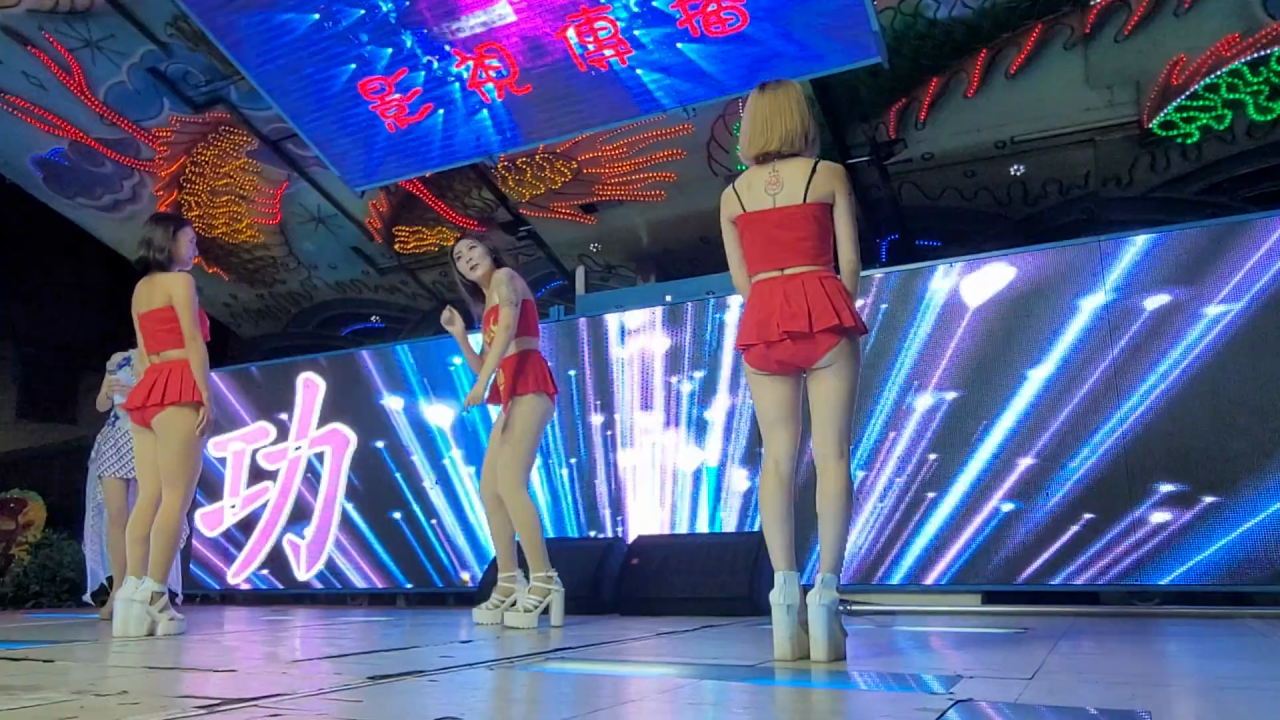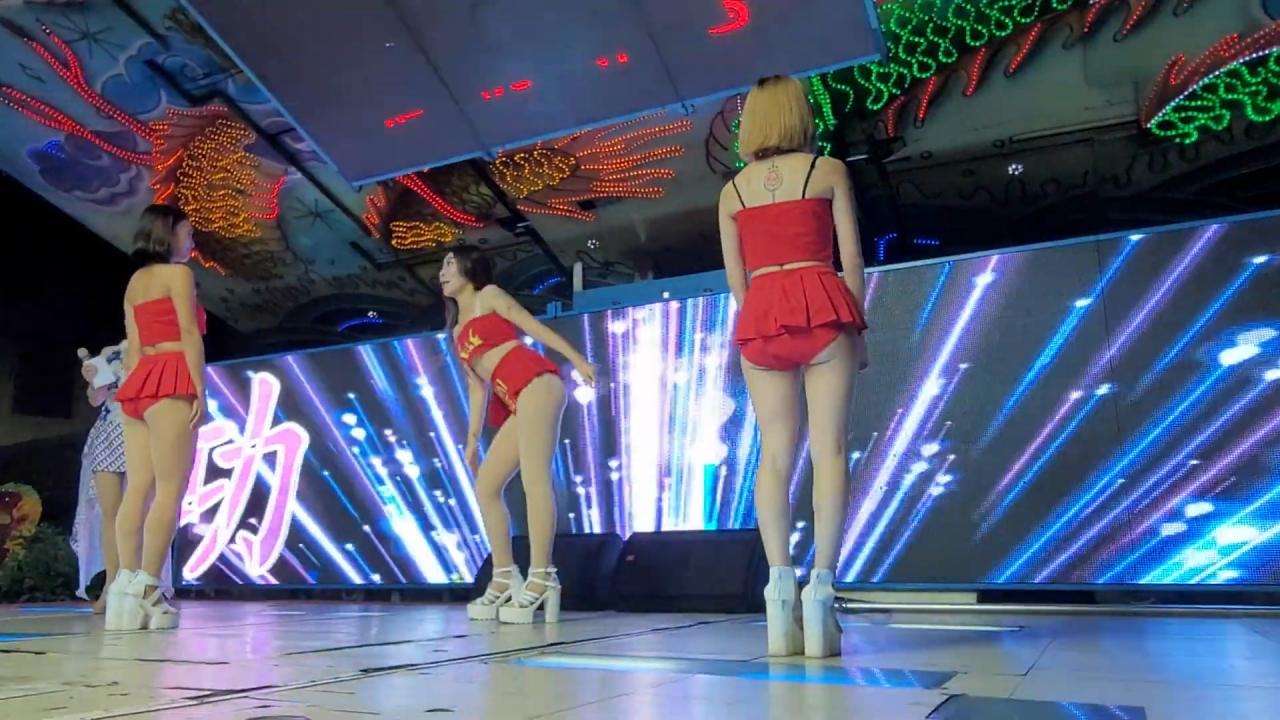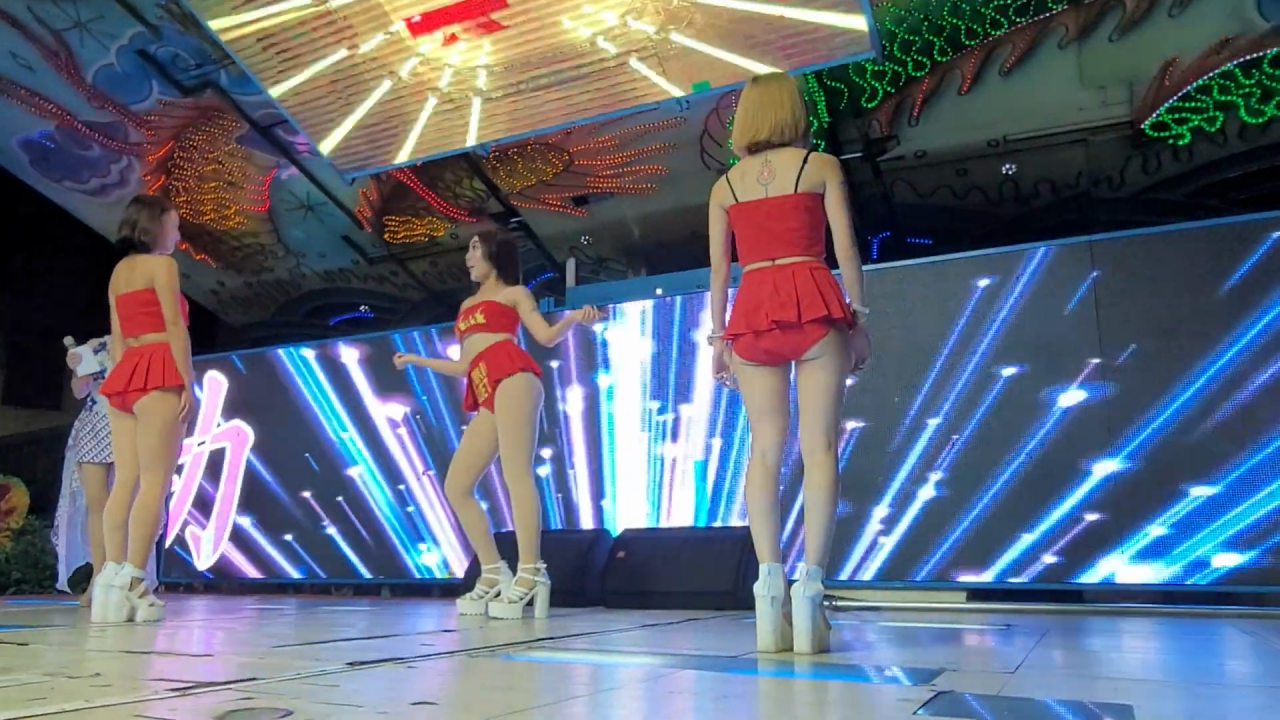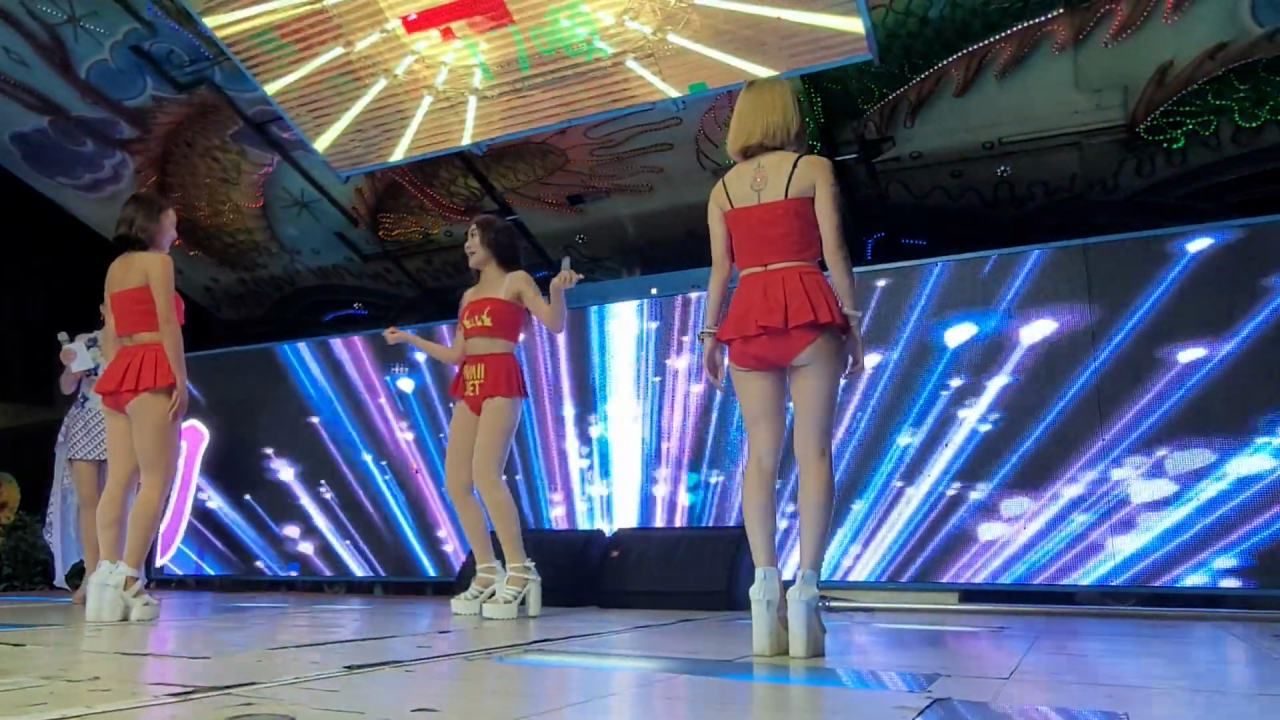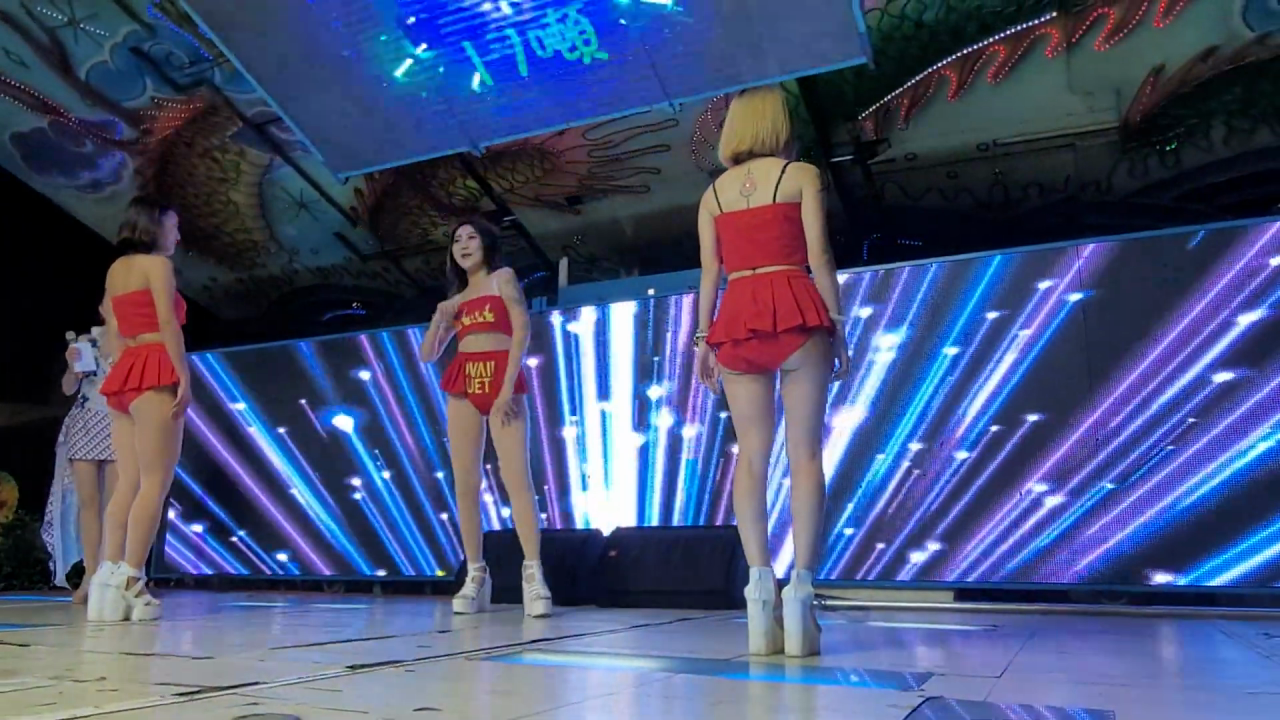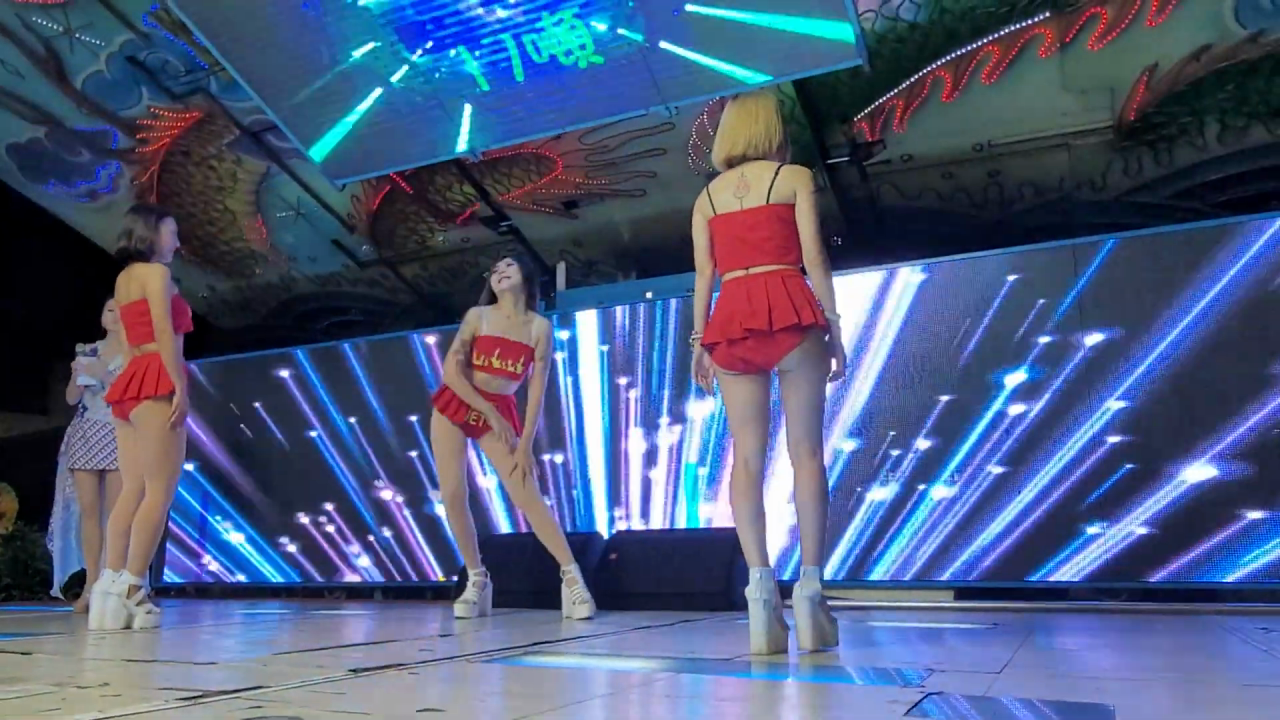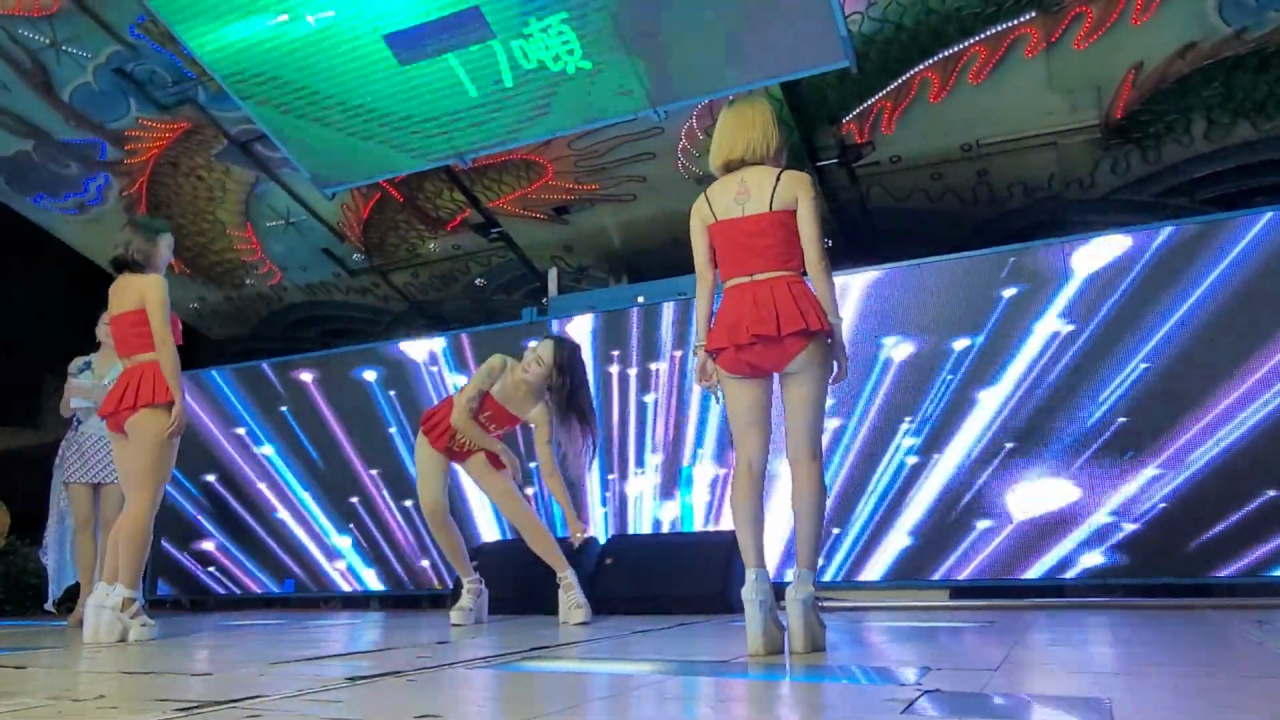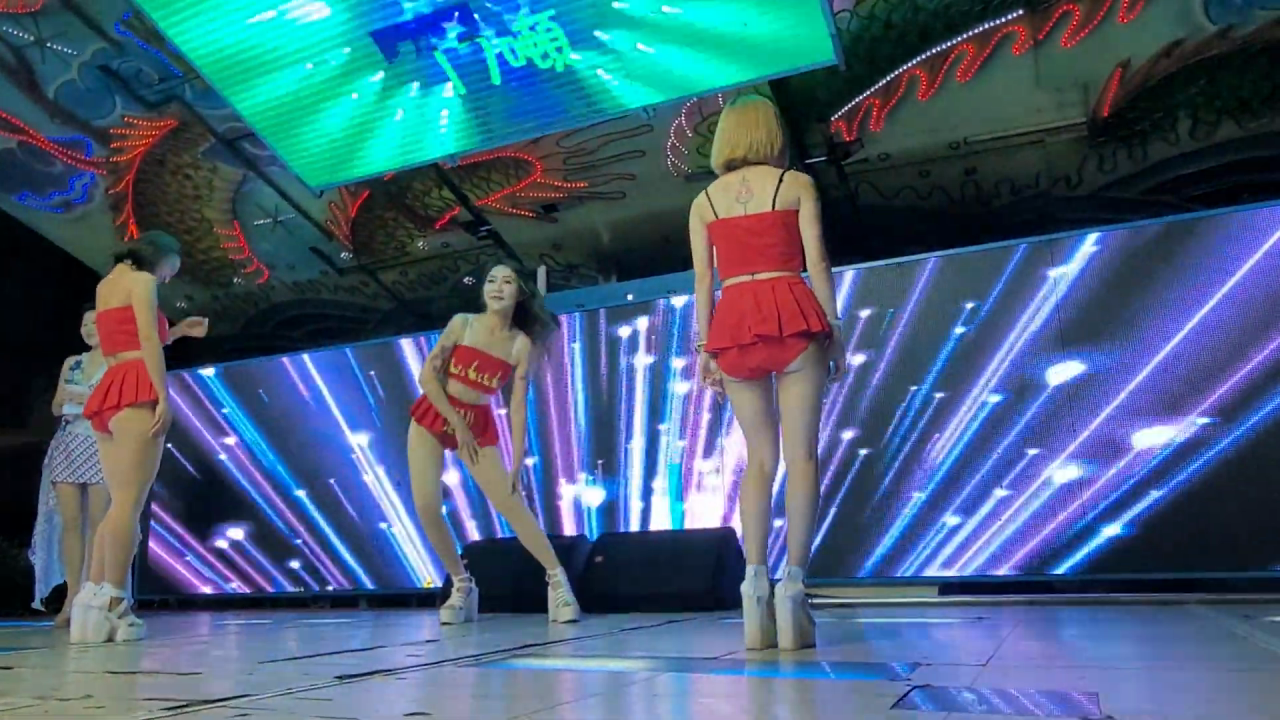
dt=0.5s
person 1, frame 1
left shoulder: (732, 193)
right shoulder: (829, 174)
left elbow: (741, 277)
right elbow: (849, 259)
left hip: (763, 322)
right hip: (822, 313)
left knee: (778, 458)
right knee: (832, 454)
left ankle: (785, 595)
right ankle: (825, 592)
person 1, frame 2
left shoulder: (732, 190)
right shoulder: (829, 170)
left elbow: (735, 274)
right elbow: (851, 256)
right wrist: (857, 323)
left hip: (760, 317)
right hip: (821, 310)
left knee: (775, 454)
right knee: (828, 449)
left ankle: (781, 589)
right ankle: (821, 587)
person 1, frame 3
left shoulder: (725, 184)
right shoulder: (821, 166)
left elbow: (718, 267)
right elbow: (846, 248)
left wrist: (719, 335)
right wrist: (858, 319)
left hip: (752, 312)
right hip: (813, 305)
left knee: (764, 450)
right knee: (818, 446)
left ankle: (770, 585)
right ankle: (811, 583)
person 1, frame 4
left shoulder: (723, 186)
right shoulder: (815, 168)
left elbow: (720, 267)
right elbow: (834, 251)
left wrist: (709, 334)
right wrist: (853, 321)
left hip: (749, 316)
right hip: (806, 310)
left knee: (761, 455)
right knee: (812, 453)
left ankle: (766, 590)
right ankle: (805, 589)
person 1, frame 5
left shoulder: (713, 192)
right shoulder: (802, 175)
left elbow: (710, 272)
right elbow: (819, 257)
left wrist: (703, 339)
right wrist: (837, 323)
left hip: (737, 320)
right hip: (795, 312)
left knee: (751, 457)
right knee: (803, 454)
left ankle: (761, 590)
right ankle: (800, 586)
person 1, frame 6
left shoulder: (707, 195)
right shoulder: (795, 177)
left elbow: (704, 273)
right elbow: (814, 258)
left wrist: (699, 340)
right wrist: (833, 326)
left hip: (731, 319)
right hip: (788, 311)
left knee: (747, 456)
right knee: (805, 452)
left ankle: (761, 590)
right ankle: (809, 587)
person 1, frame 7
left shoulder: (704, 202)
right shoulder: (795, 183)
left elbow: (704, 280)
right elbow: (816, 262)
left wrist: (703, 345)
right wrist: (835, 329)
left hip: (735, 327)
right hip: (793, 318)
left knee: (749, 459)
right knee: (804, 456)
left ankle: (756, 589)
right ankle: (802, 590)
person 1, frame 8
left shoulder: (705, 200)
right shoulder: (797, 184)
left elbow: (703, 280)
right elbow: (817, 262)
left wrist: (704, 347)
right wrist: (834, 329)
left hip: (733, 324)
right hip: (790, 316)
left knee: (760, 457)
right knee: (798, 453)
left ankle: (757, 584)
right ankle: (791, 586)
person 2, frame 1
left shoulder: (140, 288)
right shoulder: (179, 280)
left elbow: (143, 352)
right elbow: (193, 341)
left wrist: (144, 394)
right wrist: (206, 395)
left hip: (147, 393)
right hip: (176, 391)
left knee: (149, 496)
right knee: (176, 496)
left ankle: (134, 593)
right ankle: (151, 596)
person 2, frame 2
left shoulder: (135, 281)
right shoulder: (178, 273)
left elbow: (132, 345)
right elbow: (189, 334)
left wrist: (137, 388)
right wrist: (200, 390)
left hip: (138, 386)
right hip: (170, 383)
left knee: (138, 489)
right knee: (169, 489)
left ankle: (127, 585)
right ankle: (146, 590)
person 2, frame 3
left shoulder: (119, 271)
right shoulder: (161, 264)
left elbow: (117, 335)
right elbow: (174, 325)
left wrist: (124, 377)
right wrist: (188, 381)
left hip: (125, 377)
right hip: (158, 375)
left knee: (125, 481)
right knee: (155, 481)
left ankle: (113, 578)
right ankle: (132, 582)
person 2, frame 4
left shoulder: (115, 267)
right shoulder: (157, 261)
left elbow: (111, 331)
right elbow: (168, 324)
left wrist: (117, 373)
right wrist: (181, 379)
left hip: (118, 376)
right hip: (151, 373)
left knee: (119, 480)
right knee: (156, 480)
left ankle: (108, 577)
right ankle: (126, 581)
person 2, frame 5
left shoulder: (115, 269)
right shoulder: (157, 264)
left elbow: (114, 330)
right elbow: (168, 324)
left wrist: (123, 371)
right wrist: (184, 377)
left hip: (123, 376)
right hip: (154, 374)
left knee: (129, 483)
right knee: (155, 481)
left ankle: (110, 577)
right ankle: (128, 581)
person 2, frame 6
left shoulder: (125, 278)
right shoulder: (156, 273)
right elbow: (164, 333)
right wrist: (180, 387)
left hip: (131, 383)
right hip: (157, 383)
left knee: (133, 490)
right knee: (159, 490)
left ankle: (112, 584)
right ankle: (130, 591)
person 2, frame 7
left shoulder: (117, 287)
right shoulder: (153, 282)
right elbow: (164, 343)
right wrist: (179, 396)
left hip: (123, 395)
right hip: (150, 393)
left knee: (135, 503)
right knee: (144, 501)
left ankle: (105, 600)
right ankle: (123, 604)
person 2, frame 8
left shoulder: (107, 283)
right shoulder: (141, 280)
right elbow: (148, 343)
left wrist: (179, 330)
right wrist: (163, 396)
left hip: (109, 393)
right hip: (136, 393)
left knee: (120, 502)
right knee: (129, 502)
left ankle: (92, 598)
right ankle: (111, 605)
person 3, frame 1
left shoulder: (507, 278)
right shoulder: (485, 305)
left elbow: (509, 328)
right elbow: (480, 365)
left wrist: (483, 381)
right wrist: (459, 333)
left hip: (529, 386)
right hip: (515, 395)
left knee: (511, 486)
right knee: (489, 491)
left ankle: (544, 582)
right ankle: (509, 584)
person 3, frame 2
left shoulder: (489, 296)
right shoulder: (458, 332)
left elbow: (532, 326)
right elbow: (478, 390)
left wrist: (577, 360)
right wrist: (470, 440)
left hip: (535, 384)
right hip: (516, 403)
left knee: (534, 477)
right knee: (485, 487)
left ankle: (542, 579)
right ankle: (506, 579)
person 3, frame 3
left shoulder: (514, 293)
right shoulder: (467, 304)
left elbow: (545, 335)
left wrist: (572, 319)
right wrist: (418, 360)
left hip: (513, 378)
right hip: (486, 398)
left knee: (516, 473)
right knee: (456, 487)
left ankle: (530, 574)
right ankle: (494, 574)
person 3, frame 4
left shoulder: (516, 281)
right shoulder: (469, 295)
left elbow: (556, 323)
left wrist: (557, 292)
right wrist: (410, 340)
left hip: (502, 384)
right hip: (467, 389)
left knee: (486, 475)
right knee: (457, 483)
left ankle: (521, 574)
right ankle: (490, 573)
person 3, frame 5
left shoulder: (503, 277)
right shoulder: (455, 300)
left elbow: (521, 327)
right elbow: (427, 355)
left wrist: (508, 385)
right wrist: (439, 319)
left hip: (504, 385)
right hip: (461, 386)
left knee: (515, 475)
right knee: (465, 483)
left ankle: (532, 572)
right ankle: (476, 574)
person 3, frame 6
left shoulder: (539, 327)
right shoulder: (478, 316)
left elbow: (538, 392)
right elbow: (450, 371)
left wrist: (526, 445)
right wrist: (489, 413)
left hip: (500, 413)
right hip: (453, 408)
left knee: (528, 494)
right knee: (453, 494)
left ankle: (571, 576)
right ankle: (476, 579)
person 3, frame 7
left shoulder: (541, 410)
right shoulder: (499, 366)
left elbow: (549, 471)
right elbow: (459, 417)
left wrist: (572, 518)
right wrist: (503, 450)
left hip: (478, 445)
right hip: (440, 430)
left knee: (519, 511)
right knee: (433, 508)
left ankle: (568, 582)
right ankle: (471, 587)
person 3, frame 8
left shoulder: (522, 344)
right shoulder: (461, 324)
left elbow: (519, 404)
right elbow: (428, 376)
left wrist: (517, 460)
right wrist: (456, 421)
left hip: (478, 424)
right hip: (433, 416)
left knee: (509, 503)
right knee: (426, 504)
left ankle: (557, 578)
right ankle: (462, 586)
person 4, frame 1
right shoulder: (117, 359)
right elbow: (101, 405)
right wrist: (108, 391)
right hip: (114, 442)
right knee: (115, 516)
right ankle: (118, 589)
person 4, frame 2
right shoulder: (108, 354)
right elbow: (95, 400)
right wrist: (91, 381)
right hip: (107, 436)
right knee: (108, 510)
right ankle: (110, 584)
person 4, frame 3
right shoulder: (94, 346)
right elbow: (80, 392)
right wrist: (77, 369)
right hip: (93, 428)
right knee: (94, 502)
right ankle: (98, 575)
person 4, frame 4
right shoulder: (83, 342)
right elbow: (67, 388)
right wrist: (69, 366)
right hip: (84, 427)
right knee: (86, 500)
right ankle: (90, 574)
person 4, frame 5
right shoulder: (84, 342)
right elbow: (68, 388)
right wrist: (72, 365)
right hip: (84, 425)
right knee: (86, 500)
right ankle: (90, 575)
person 4, frame 6
right shoulder: (86, 351)
right elbow: (71, 398)
left wrist: (105, 376)
right wrist: (78, 376)
left hip: (119, 434)
right hip: (85, 434)
right knee: (87, 509)
right ankle: (91, 584)
person 4, frame 7
right shoulder: (79, 364)
right elbow: (65, 411)
left wrist: (100, 395)
right wrist: (70, 394)
left hip: (114, 447)
right hip: (79, 448)
left knee: (110, 523)
right knee: (81, 522)
right ankle: (85, 597)
person 4, frame 8
right shoulder: (72, 364)
right elbow: (57, 408)
left wrist: (90, 399)
right wrist: (66, 398)
left hip: (97, 449)
right hip: (67, 447)
left knee: (91, 524)
right knee: (70, 522)
right ankle: (72, 595)
